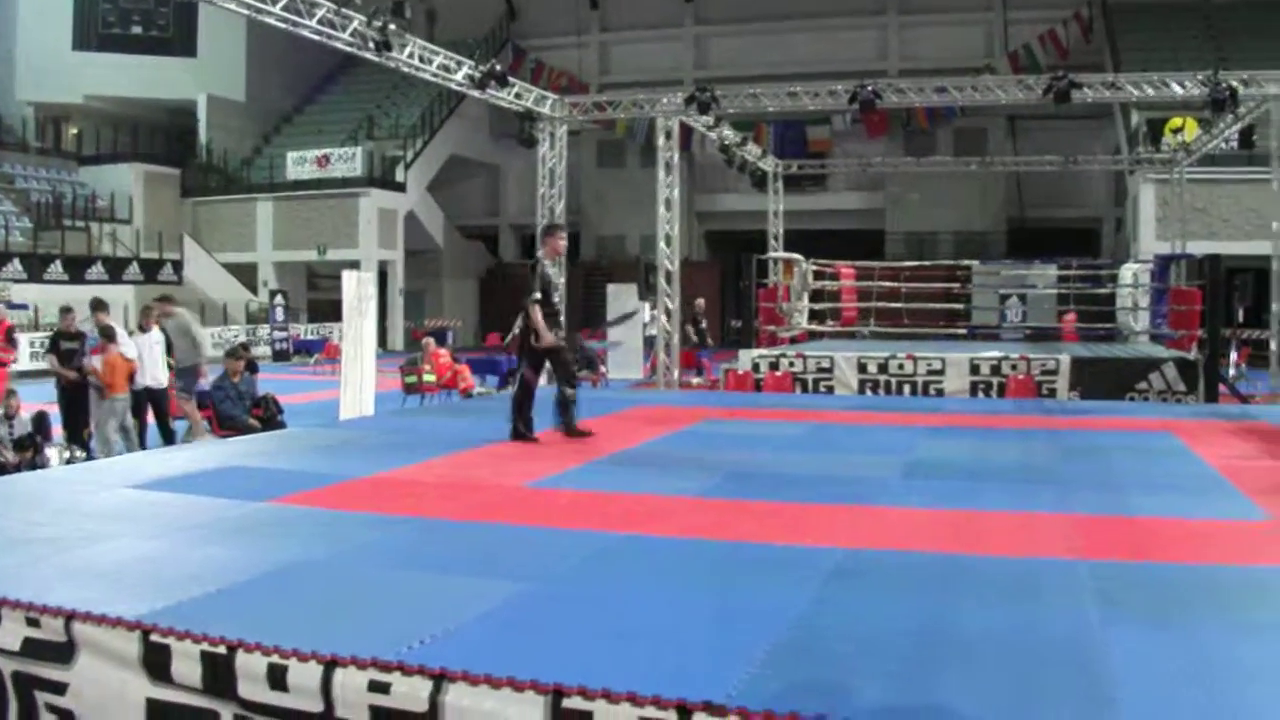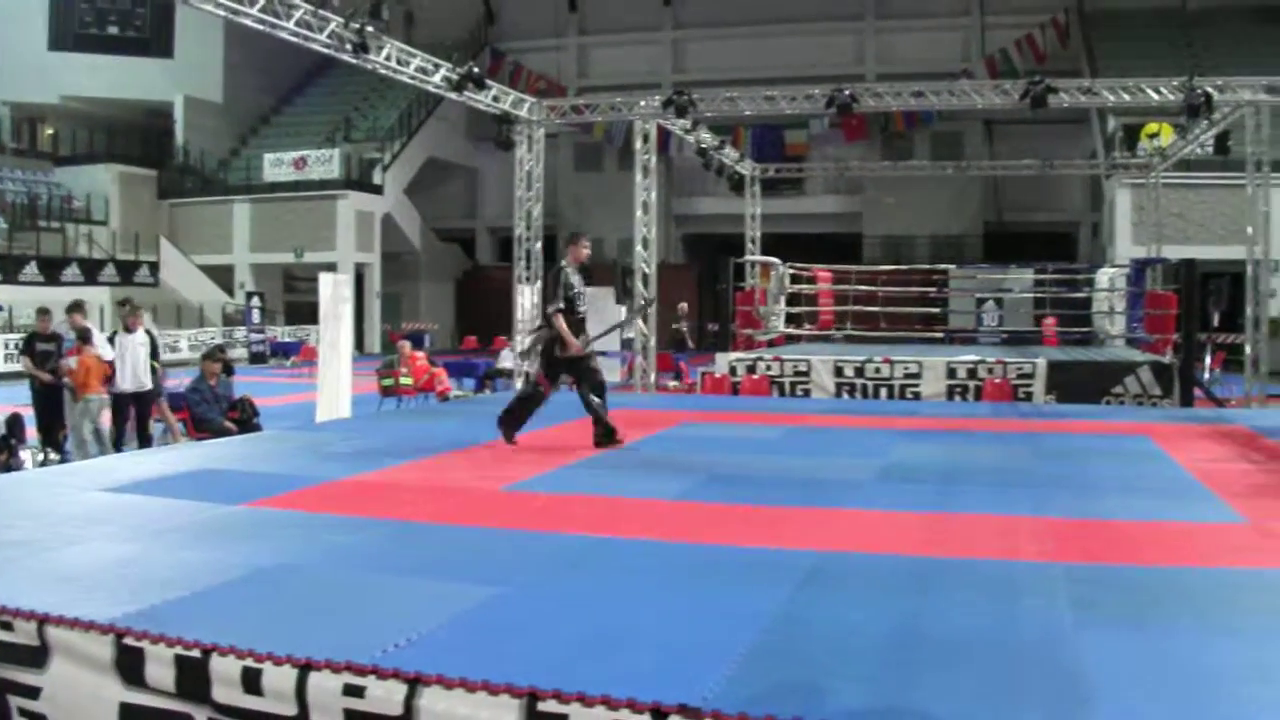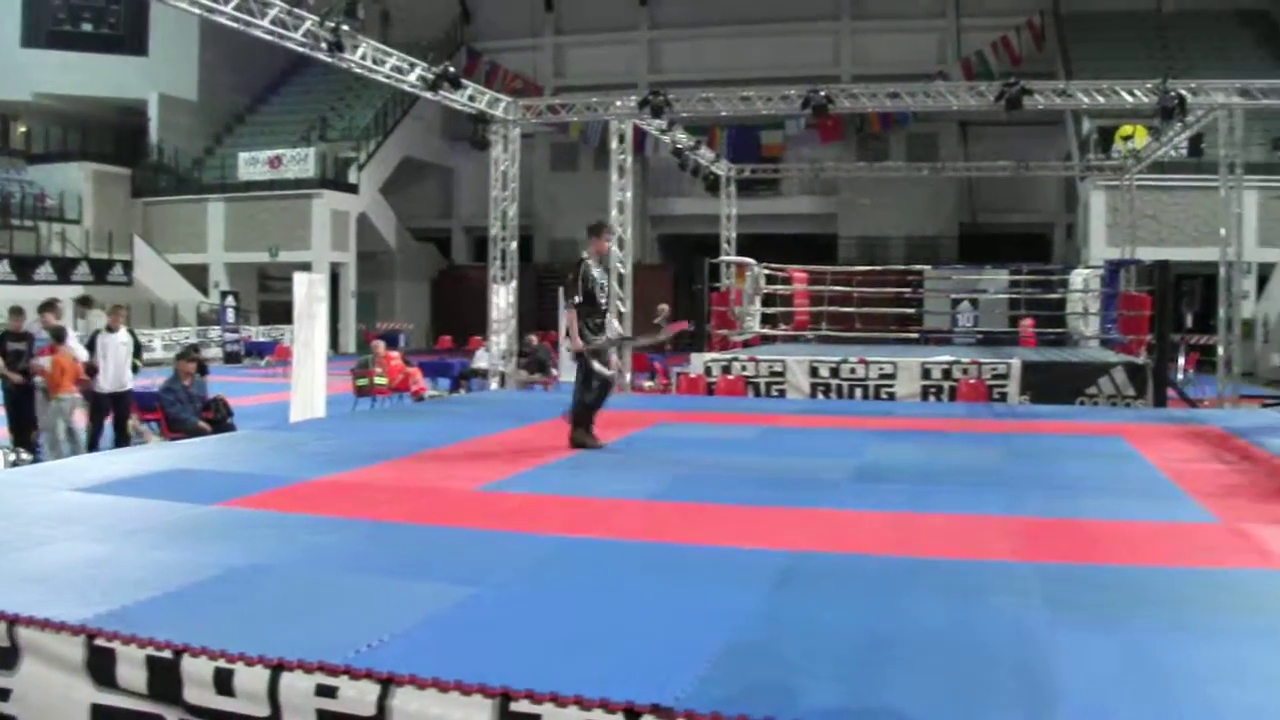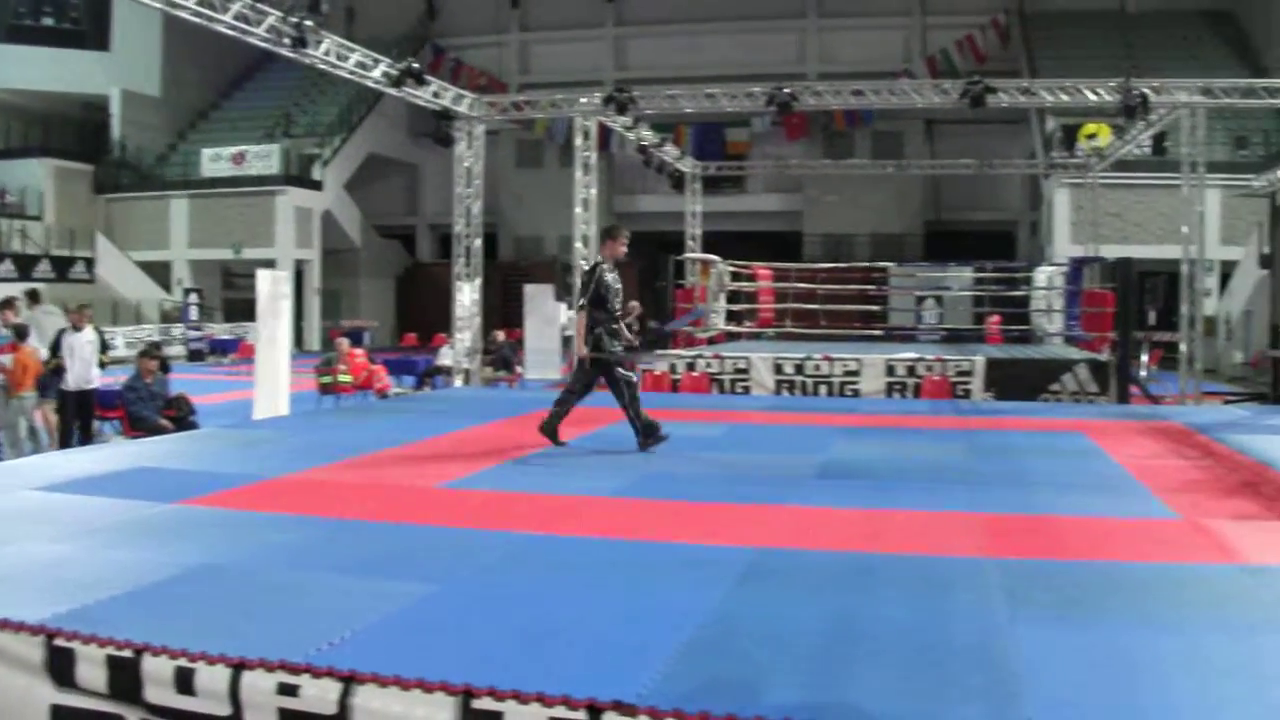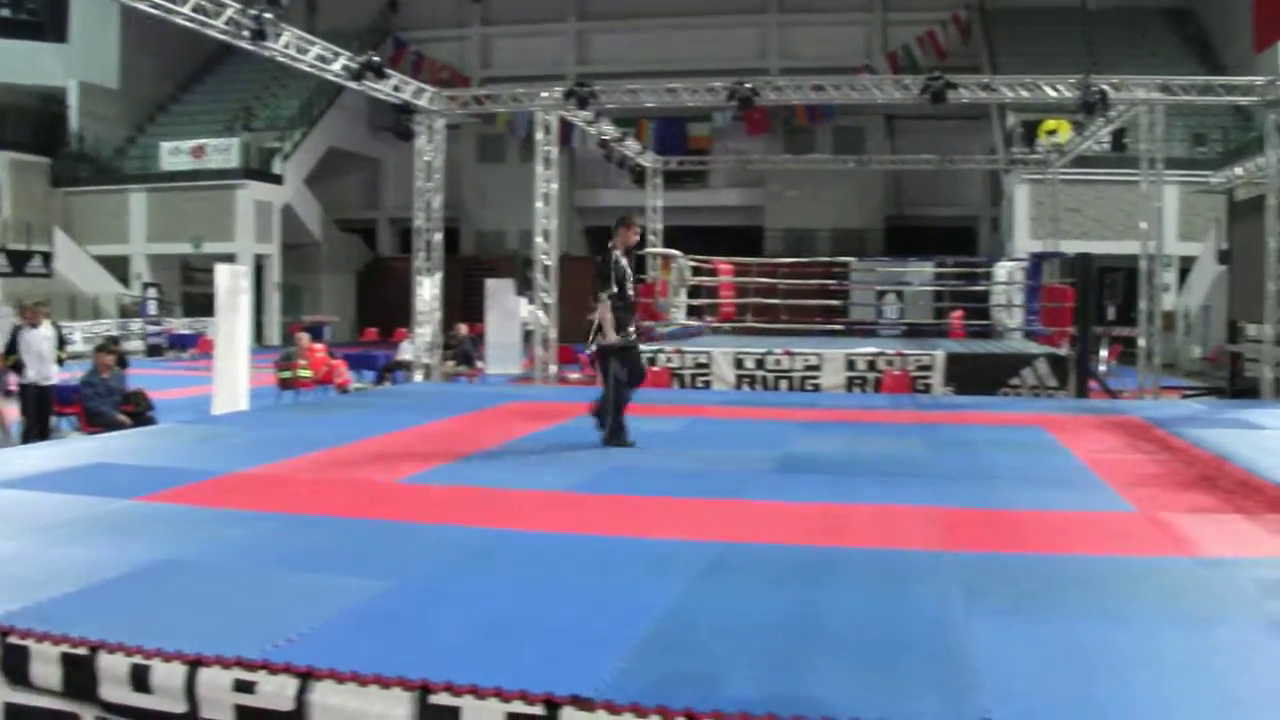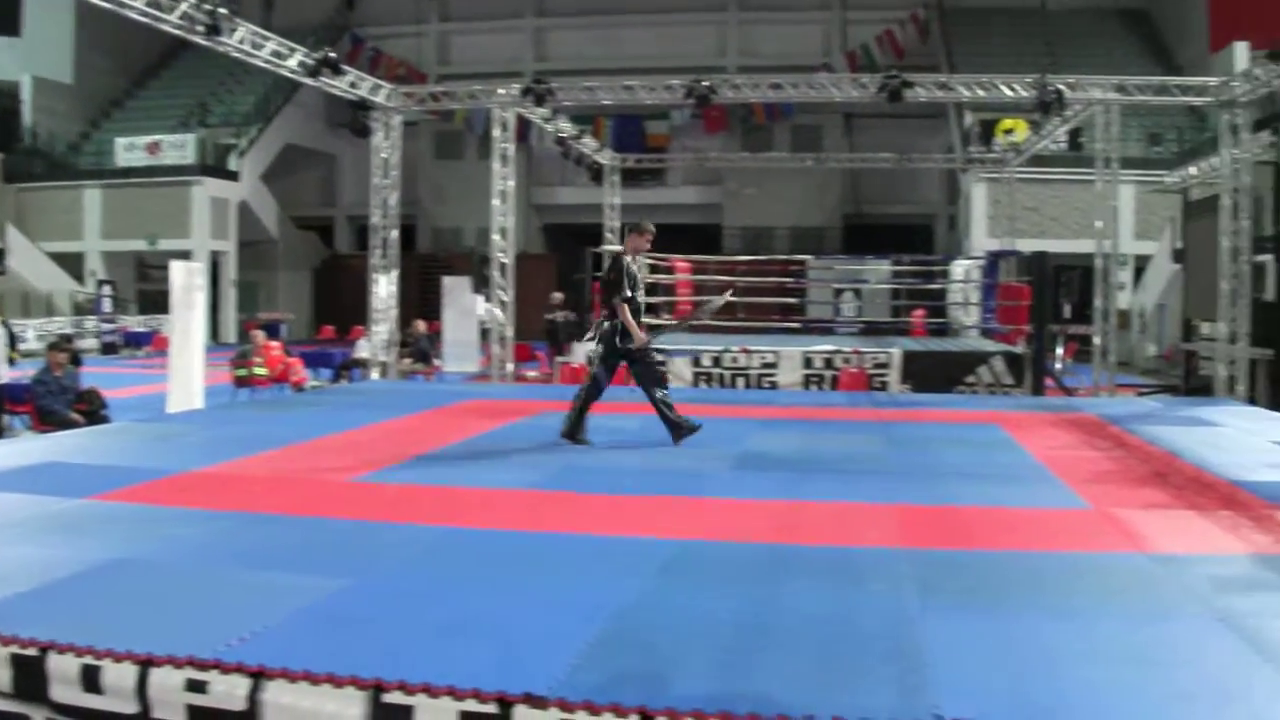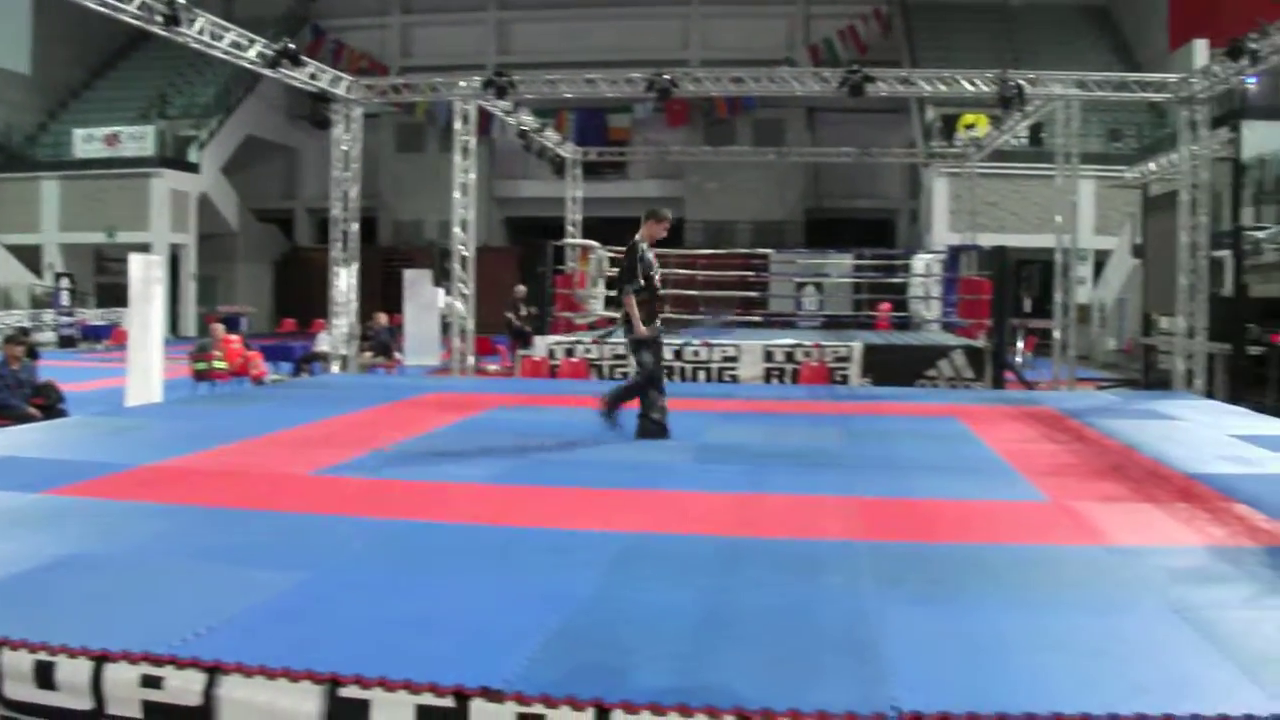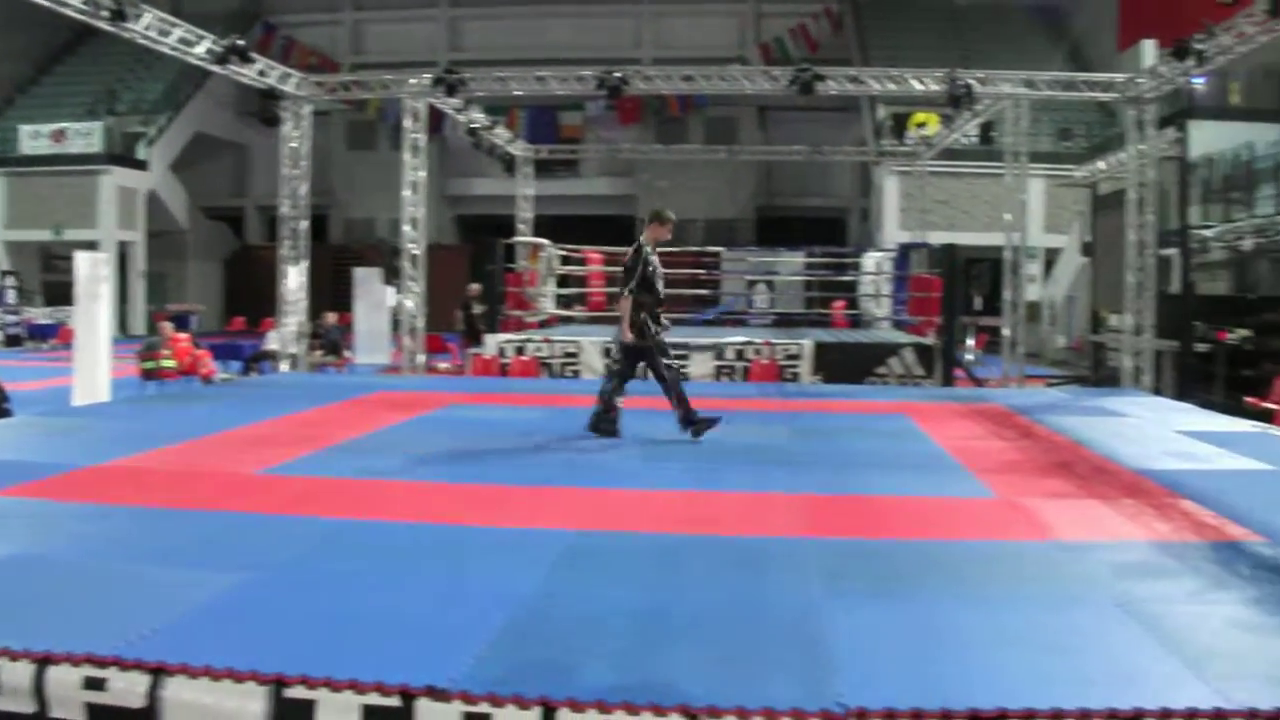
dt=0.2s
person 1, frame 1
left shoulder: (553, 266)
right shoulder: (538, 266)
right elbow: (532, 303)
right wrist: (543, 333)
left hip: (553, 332)
right hip: (536, 334)
left knee: (568, 374)
right knee: (528, 381)
left ankle: (567, 424)
right ankle: (520, 429)
person 1, frame 2
left shoulder: (576, 274)
right shoulder: (559, 274)
right elbow: (553, 312)
right wrist: (570, 341)
left hip: (577, 342)
right hip: (560, 344)
left knee: (594, 384)
right knee: (540, 387)
left ankle: (605, 435)
right ankle: (509, 423)
person 1, frame 3
left shoulder: (598, 267)
right shoulder: (582, 268)
right elbow: (571, 306)
left wrist: (606, 331)
right wrist: (575, 337)
left hip: (596, 335)
right hip: (585, 336)
left knee: (587, 383)
right knee: (602, 381)
left ankle: (581, 433)
right ankle: (581, 430)
person 1, frame 4
left shoulder: (611, 271)
right shoulder: (597, 272)
right elbow: (583, 309)
left wrist: (626, 334)
right wrist: (580, 344)
left hip: (609, 339)
right hip: (599, 341)
left knee: (580, 385)
right knee: (626, 384)
left ankle: (550, 424)
right ankle: (646, 434)
person 1, frame 5
left shoulder: (621, 257)
right shoulder: (612, 258)
right elbow: (604, 298)
right wrist: (609, 332)
left hip: (622, 329)
right hip: (610, 330)
left knee: (635, 373)
right knee: (617, 380)
left ankle: (602, 410)
right ankle: (614, 433)
person 1, frame 6
left shoulder: (630, 262)
right shoulder: (620, 263)
right elbow: (619, 303)
right wrist: (635, 331)
left hip: (630, 335)
right hip: (617, 334)
left knee: (654, 377)
right knee: (598, 381)
left ankle: (678, 426)
right ankle: (572, 428)
person 1, frame 7
left shoulder: (646, 249)
right shoulder: (636, 251)
right elbow: (629, 292)
right wrist: (638, 324)
left hip: (648, 321)
right hip: (638, 322)
left knee: (654, 373)
right knee: (649, 371)
left ankle: (652, 424)
right ankle: (611, 403)
person 1, frame 8
left shoulder: (648, 253)
right shoulder: (639, 255)
right elbow: (627, 295)
left wrist: (645, 323)
right wrist: (625, 328)
left hip: (646, 325)
right hip: (641, 325)
left knee: (620, 373)
right knee: (668, 373)
left ankle: (602, 421)
right ankle: (691, 421)
